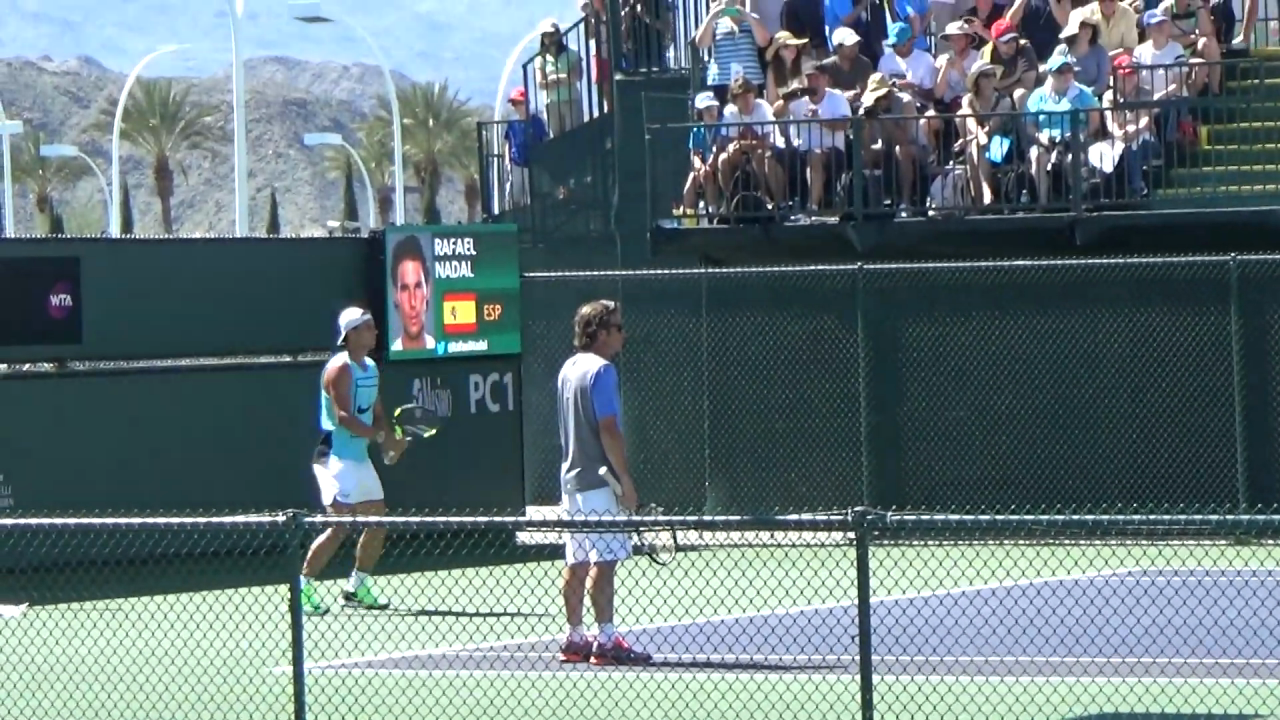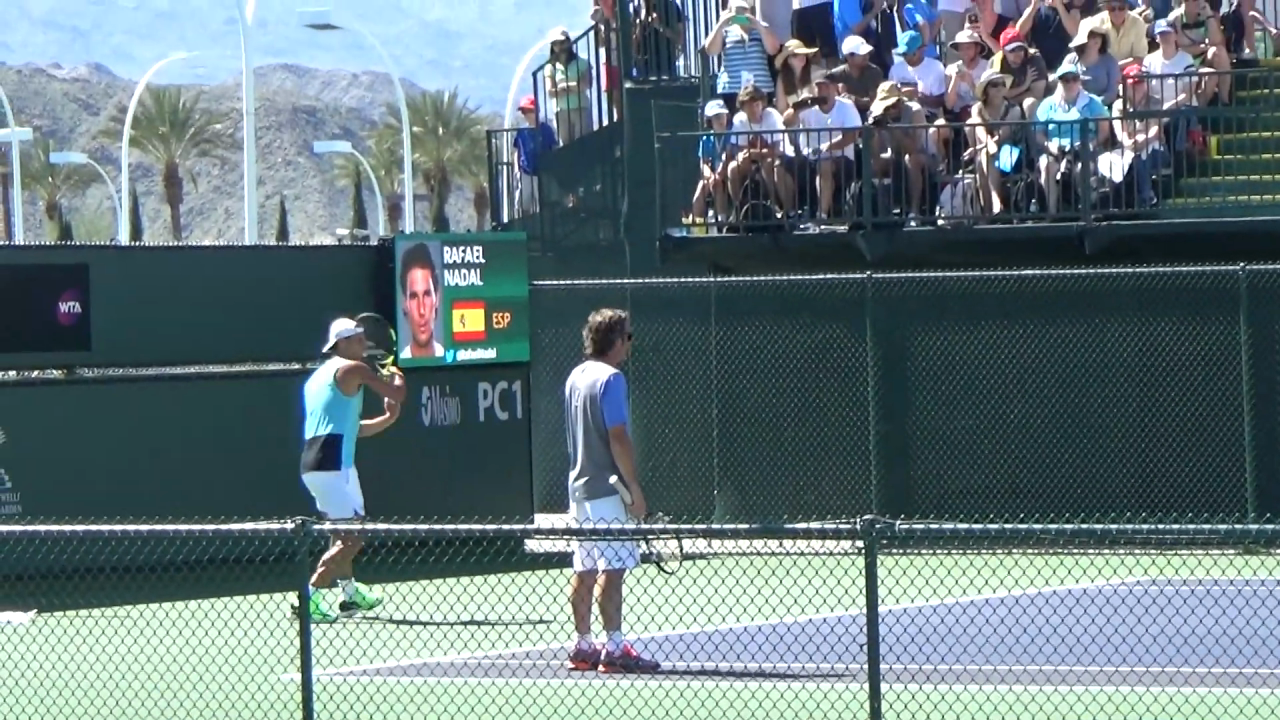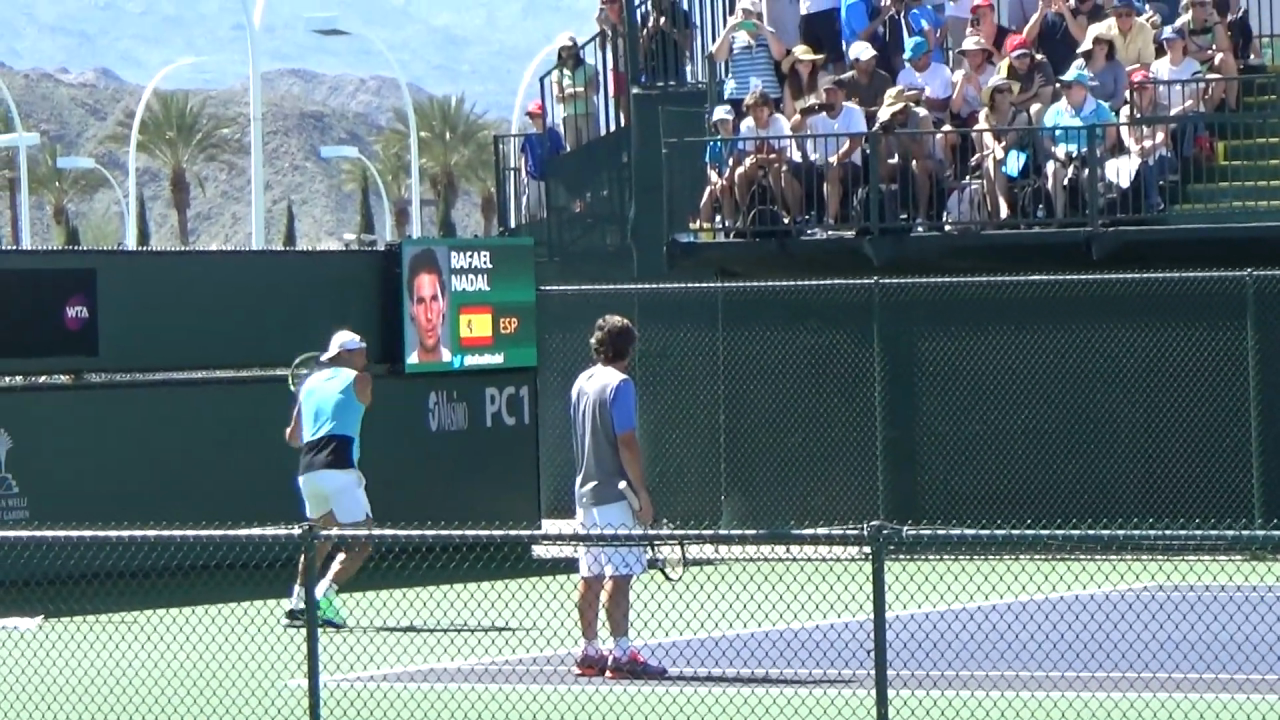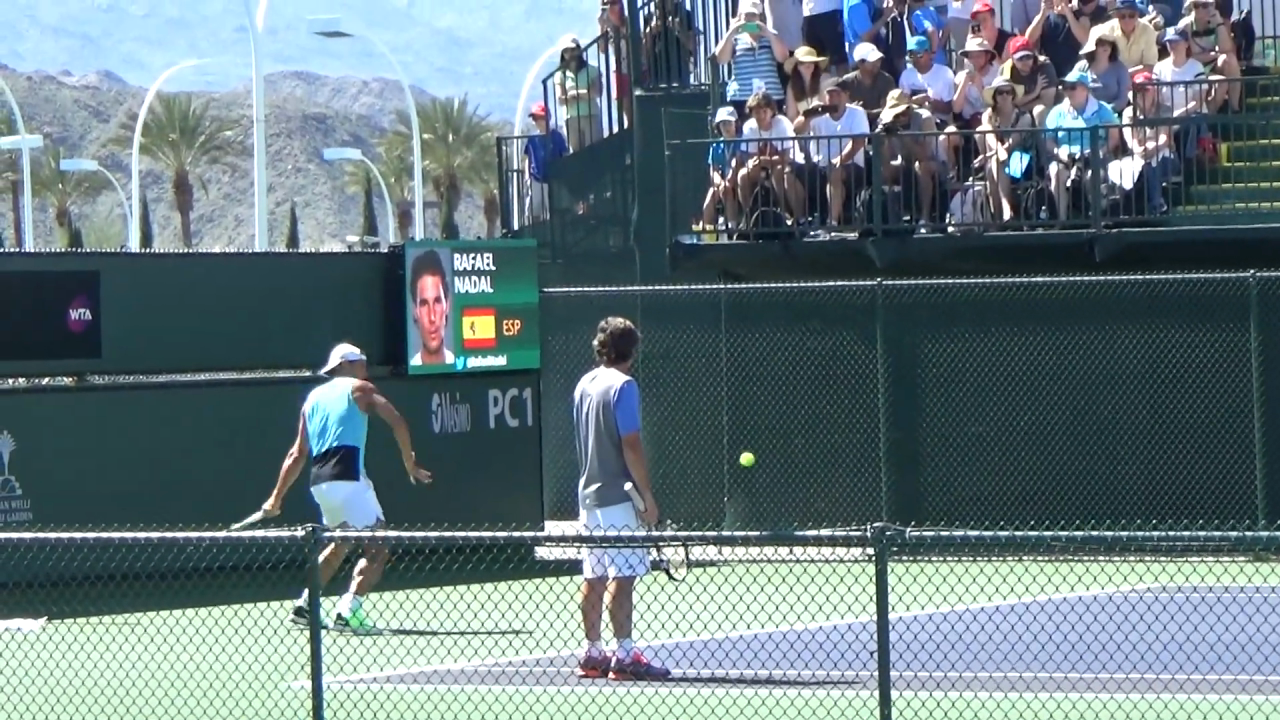
dt=0.3s
person 1, frame 1
left shoulder: (569, 368)
right shoulder: (601, 370)
right elbow: (608, 430)
right wrist: (625, 479)
left hip: (573, 477)
right hip: (599, 481)
left knee: (576, 561)
right knee: (604, 561)
left ankle: (575, 639)
right ankle: (606, 642)
person 1, frame 2
left shoulder: (576, 376)
right shoulder: (611, 378)
right elbow: (618, 438)
right wrist: (635, 488)
left hip: (580, 485)
right hip: (607, 489)
left knee: (584, 570)
right knee: (612, 569)
left ankle: (583, 646)
right ankle: (614, 649)
person 1, frame 3
left shoulder: (581, 382)
right shoulder: (620, 384)
right elbow: (626, 444)
right wrist: (642, 494)
left hip: (586, 492)
right hip: (614, 494)
left knee: (591, 575)
right knee: (619, 576)
left ankle: (590, 653)
right ankle: (621, 655)
person 1, frame 4
left shoulder: (584, 384)
right shoulder: (623, 385)
right elbow: (631, 445)
right wrist: (647, 495)
left hip: (590, 492)
right hip: (618, 496)
left knee: (594, 577)
right knee: (623, 577)
left ankle: (593, 654)
right ankle: (625, 657)
person 2, frame 1
left shoulder: (370, 367)
right shoulder: (341, 368)
left elbow: (377, 415)
right elbow: (344, 418)
left wrist: (387, 443)
right wrist: (385, 439)
left hip: (360, 459)
right hip: (336, 457)
left knee: (377, 523)
right knee: (340, 524)
left ankle: (358, 588)
right ankle: (303, 586)
person 2, frame 2
left shoulder: (318, 376)
right shoulder: (352, 368)
right elbow: (397, 395)
left wrist: (386, 419)
right wrist: (397, 378)
left hip: (319, 464)
right hip: (333, 466)
left knee: (347, 533)
right knee: (351, 538)
left ankle: (350, 593)
right ankle: (310, 597)
person 2, frame 3
left shoulder: (309, 383)
right shoulder: (358, 379)
left elbow: (293, 434)
left hip: (309, 471)
right hip: (338, 468)
left knee: (320, 538)
right knee: (360, 541)
left ankle: (298, 605)
right ankle: (322, 594)
person 2, frame 4
left shoulder: (313, 398)
right shoulder: (361, 389)
left elbow: (296, 455)
right elbow: (397, 423)
left wrist: (276, 497)
right wrist: (411, 463)
left hip: (320, 482)
right hip: (346, 479)
left knee: (341, 543)
right knee: (376, 548)
left ankle: (306, 603)
right ankle: (349, 609)
